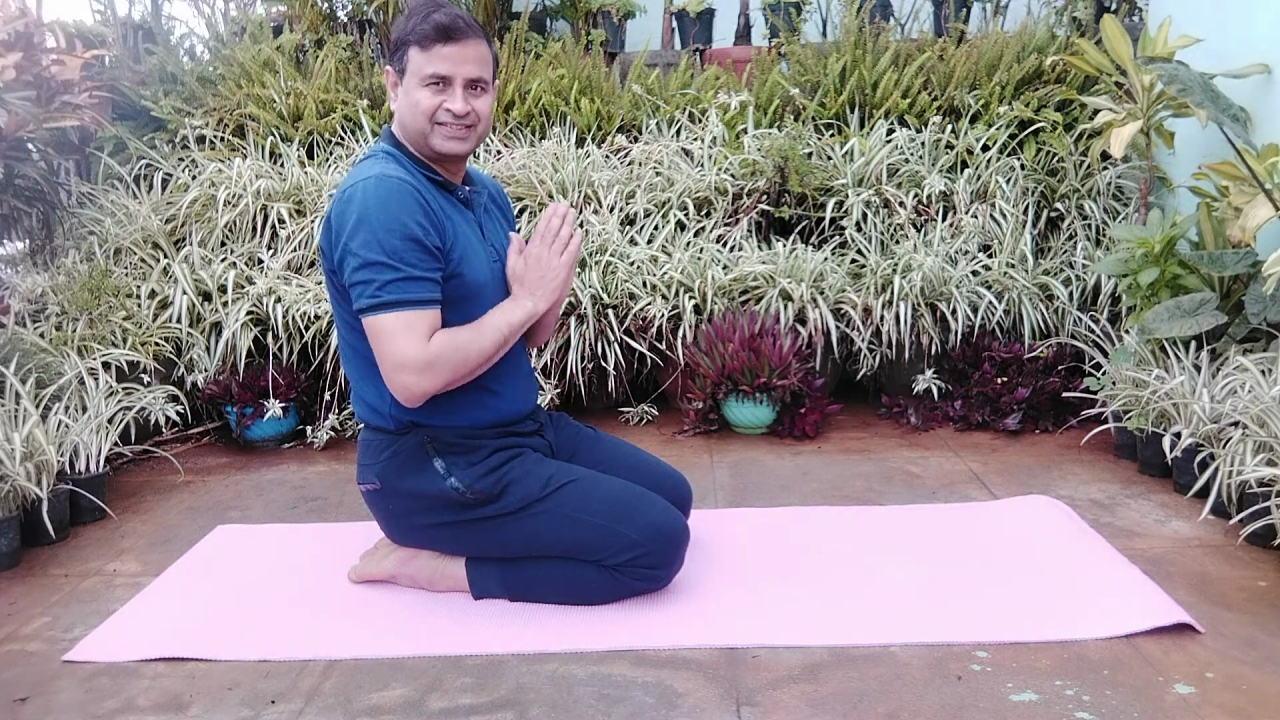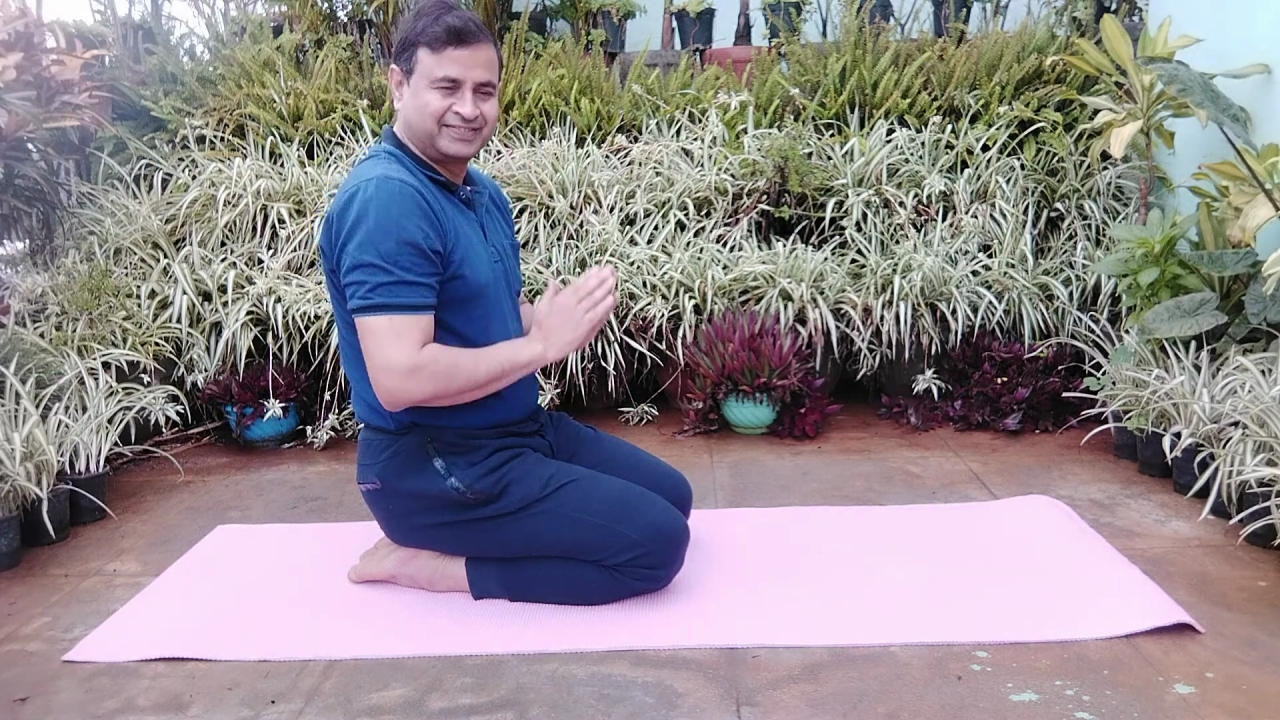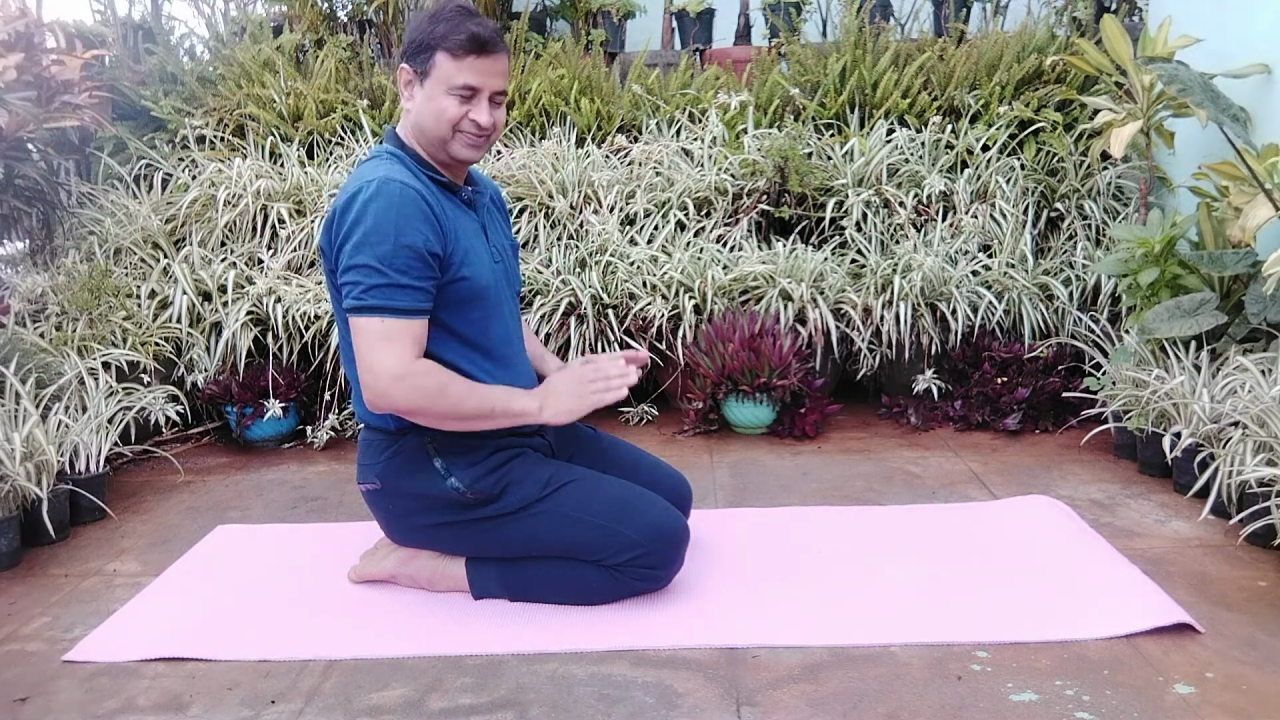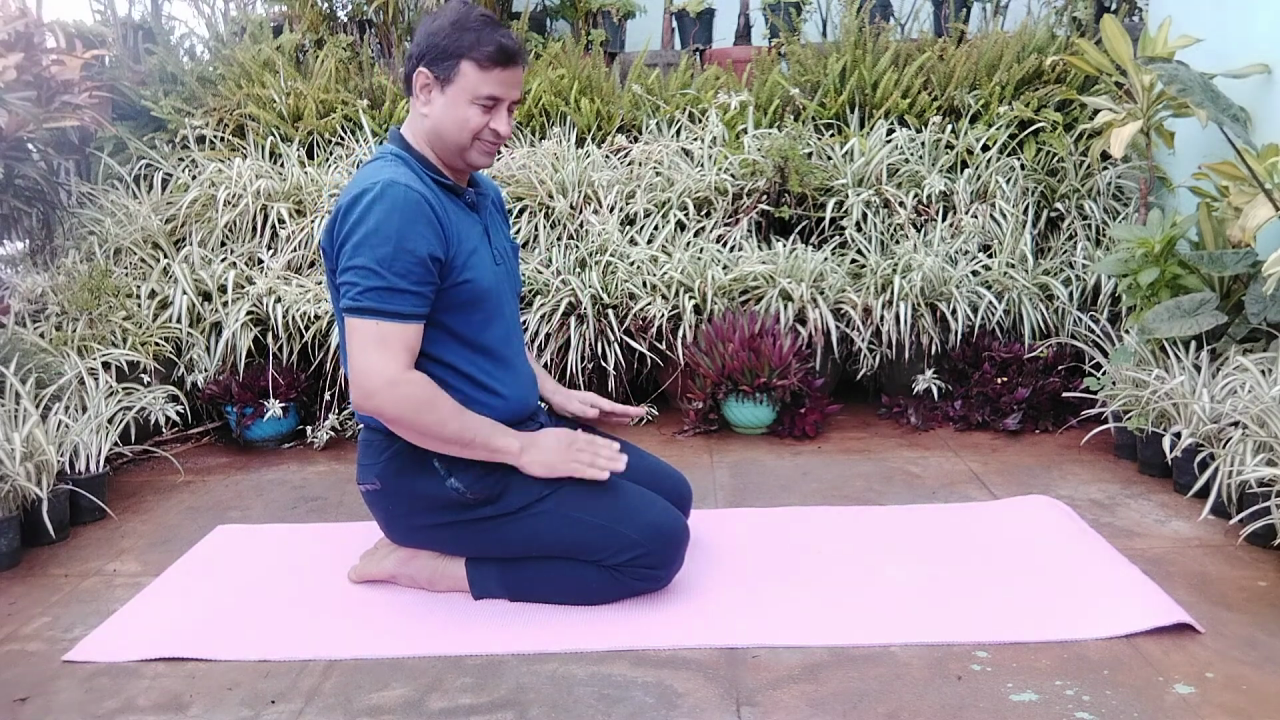
dt=0.1s
person 1, frame 1
left shoulder: (485, 192)
right shoulder: (382, 198)
left elbow: (502, 323)
right elbow: (415, 373)
left wrist: (548, 294)
right wrist: (527, 299)
right hip: (433, 465)
left knee: (670, 494)
right knee: (656, 542)
left ankle: (444, 543)
right ankle: (427, 561)
person 1, frame 2
left shoulder: (484, 193)
right shoulder: (383, 199)
right elbow: (401, 380)
left wrist: (559, 320)
right wrist: (540, 345)
right hip: (434, 466)
left knee: (670, 495)
right knee: (656, 541)
left ankle: (445, 543)
right ankle: (427, 561)
person 1, frame 3
left shoulder: (481, 191)
right shoulder: (387, 199)
right elbow: (390, 382)
left wrist: (558, 373)
right wrist: (538, 400)
left hip: (508, 432)
right hip: (436, 467)
left knee: (669, 494)
right knee: (657, 542)
left ankle: (441, 544)
right ankle: (427, 562)
person 1, frame 4
left shoulder: (481, 193)
right shoulder: (390, 201)
right elbow: (380, 387)
left wrist: (551, 391)
right wrist: (521, 448)
left hip: (511, 431)
right hip: (434, 468)
left knee: (669, 495)
right knee: (655, 541)
left ankle: (445, 543)
right ankle: (425, 561)
